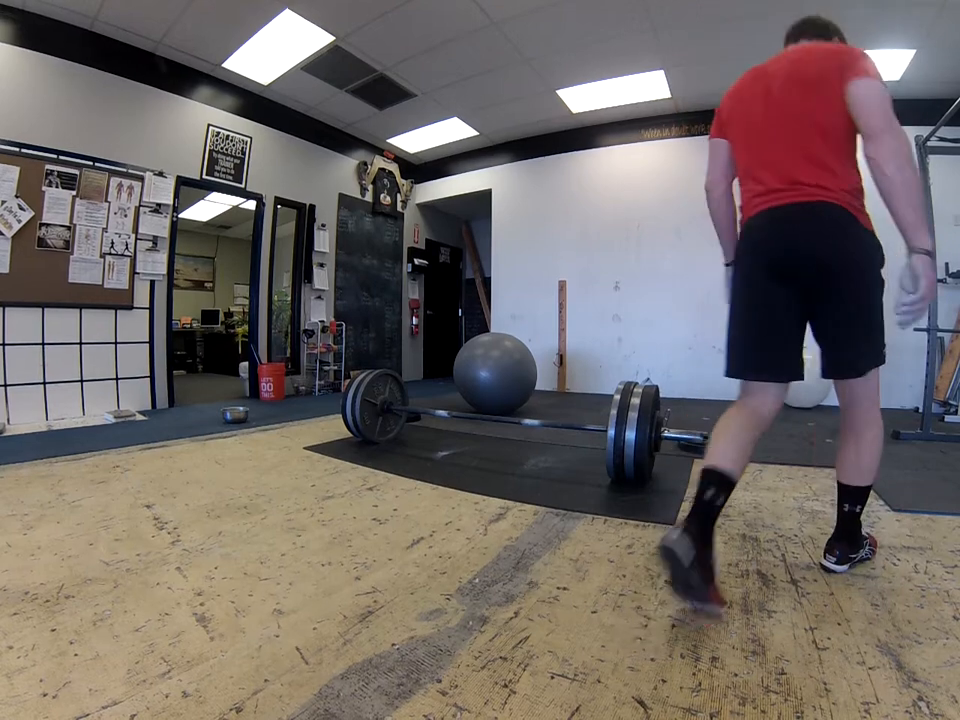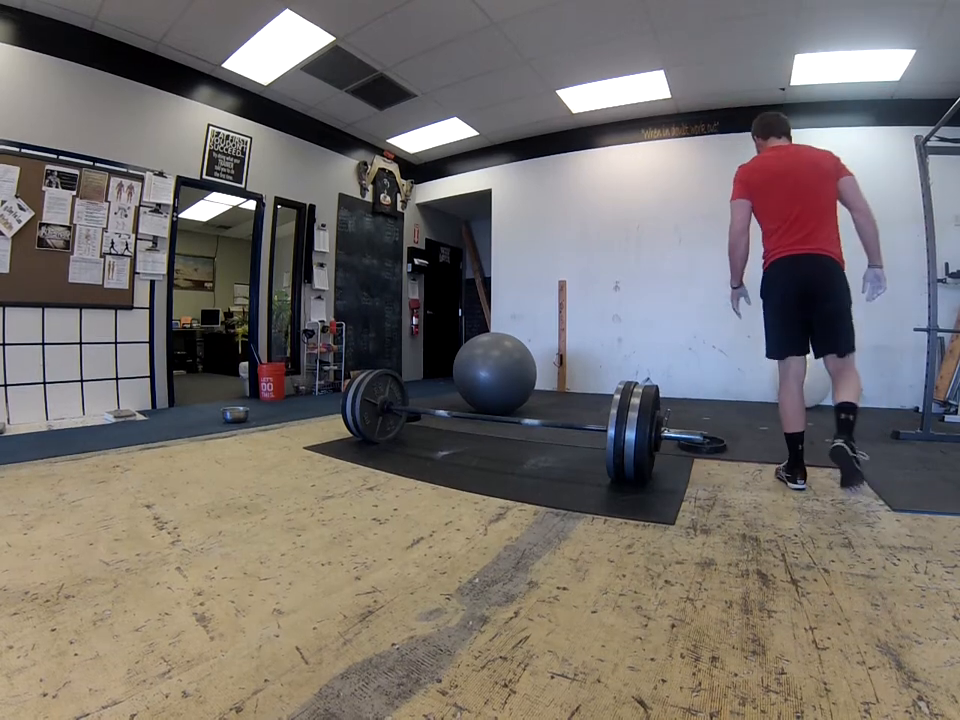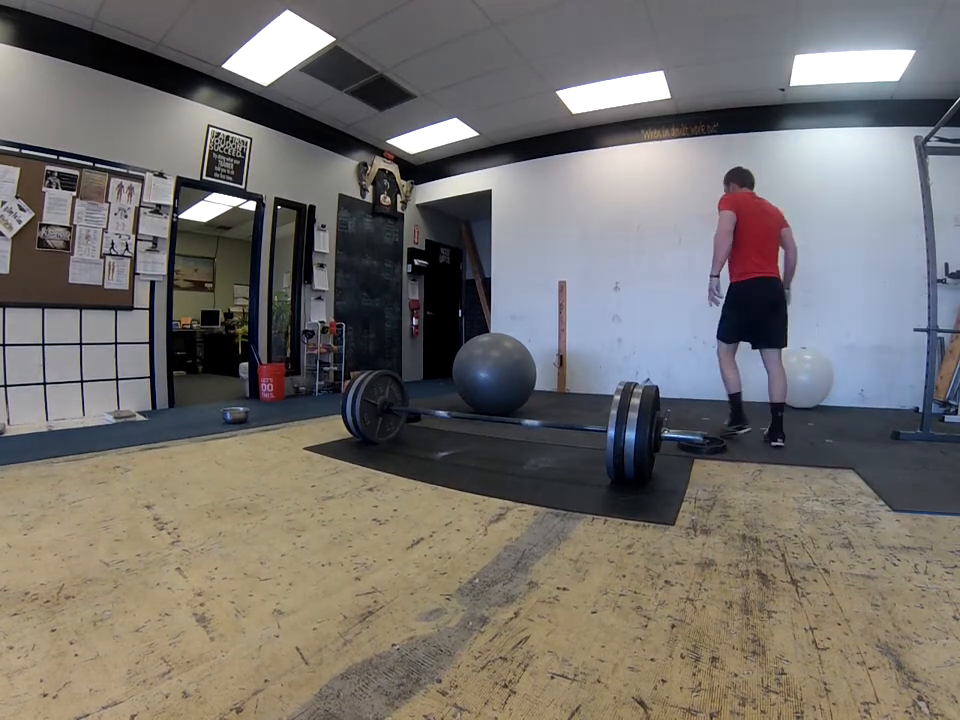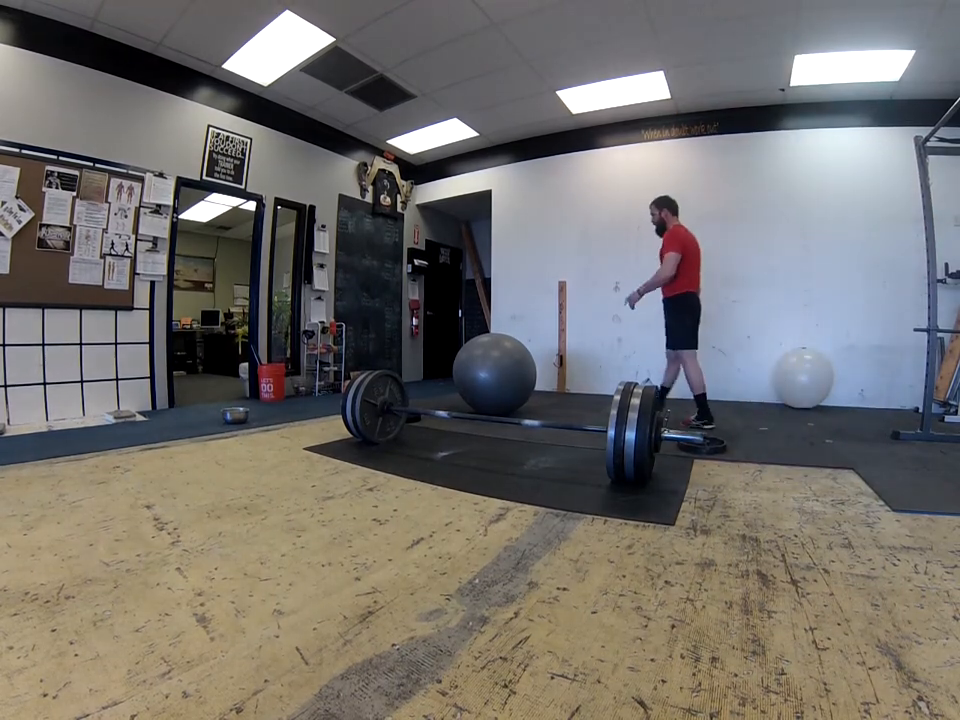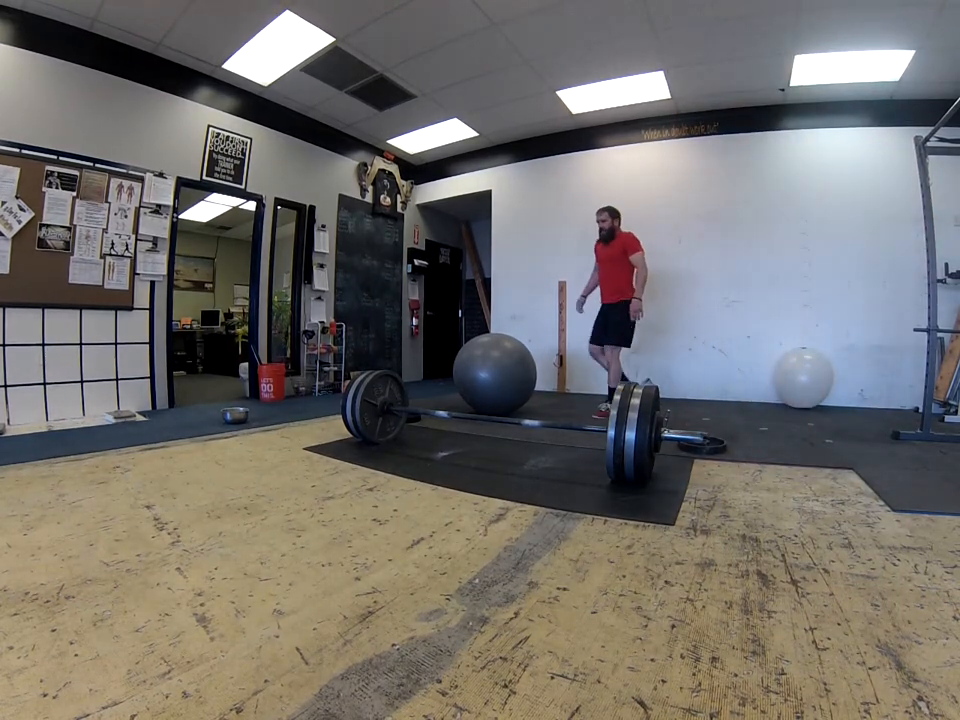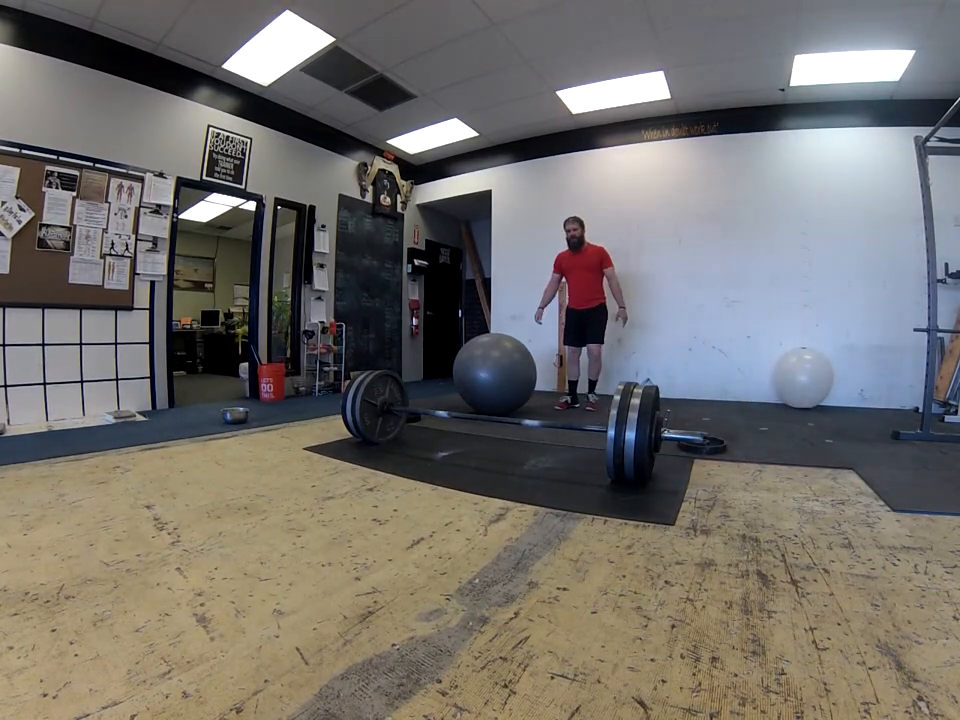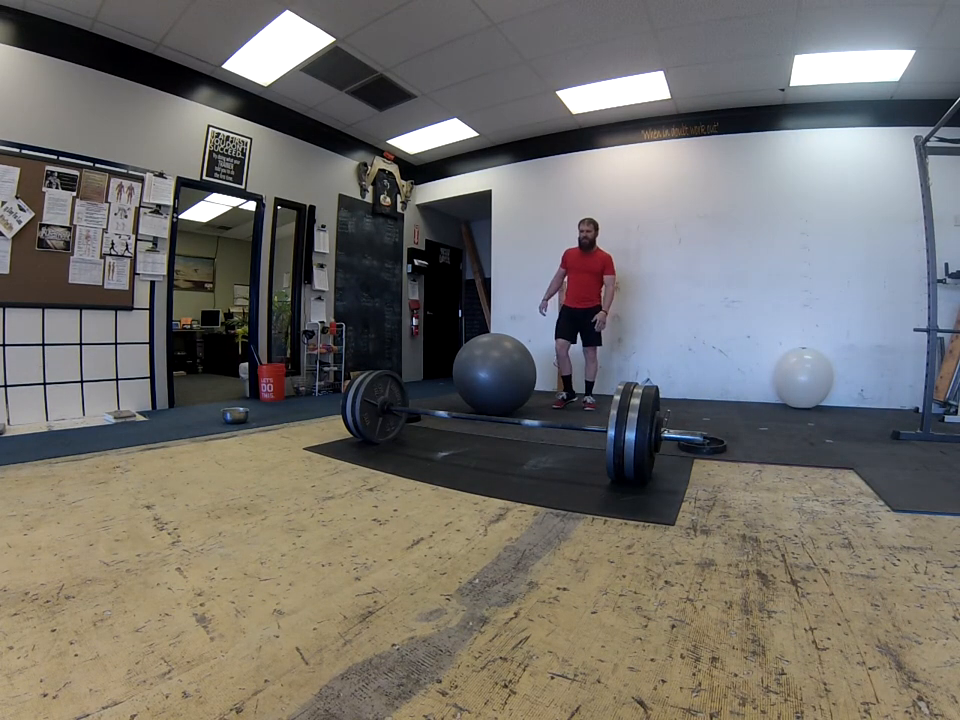
dt=0.7s
person 1, frame 1
left shoulder: (740, 89)
right shoulder: (846, 58)
left elbow: (718, 184)
right elbow: (885, 142)
left wrist: (732, 254)
right wrist: (920, 250)
left hip: (760, 240)
right hip: (835, 232)
left knee: (757, 400)
right knee: (861, 398)
right ankle: (846, 538)
person 1, frame 2
left shoulder: (749, 172)
right shoulder: (826, 159)
left elbow: (738, 233)
right elbow: (861, 210)
left wrist: (737, 282)
right wrist: (874, 264)
left hip: (781, 275)
right hip: (827, 271)
left knee: (791, 375)
right knee: (843, 365)
left ankle: (796, 467)
right ankle: (844, 437)
person 1, frame 3
left shoulder: (730, 201)
right shoulder: (773, 210)
left elbow: (724, 233)
right elbow: (791, 249)
left wrist: (715, 274)
right wrist: (785, 285)
left hip: (744, 287)
right hip: (773, 288)
left knee: (725, 352)
right knee: (773, 361)
left ankle: (738, 418)
right ankle: (776, 430)
person 1, frame 4
left shoulder: (673, 235)
right shoulder: (686, 235)
left elbow: (667, 273)
left wrist: (639, 292)
left hip: (678, 302)
right hip: (689, 300)
left knee: (686, 357)
right knee: (673, 356)
left ankle: (704, 415)
right ankle: (657, 403)
person 1, frame 5
left shoulder: (628, 240)
right shoulder: (599, 245)
left elbow: (642, 268)
left wrist: (637, 298)
right wrist: (584, 295)
left hip: (622, 307)
right hip: (606, 306)
left knee: (611, 353)
right knee: (594, 349)
left ankle: (610, 401)
person 1, frame 6
left shoulder: (599, 252)
right shoulder: (561, 258)
left elbow: (612, 279)
right elbow: (553, 284)
left wrist: (621, 306)
right wrist: (541, 307)
left hip: (596, 309)
right hip: (573, 311)
left knee: (594, 351)
right knee: (572, 354)
left ankle: (592, 393)
right ankle: (572, 396)
person 1, frame 7
left shoulder: (605, 258)
right shoulder: (569, 254)
left elbow: (610, 287)
right elbow: (559, 277)
left wrist: (604, 311)
right wrist: (546, 298)
left hip: (591, 311)
right hip: (569, 309)
left knee: (590, 353)
right knee: (561, 348)
left ankle: (588, 395)
right ankle: (567, 391)
